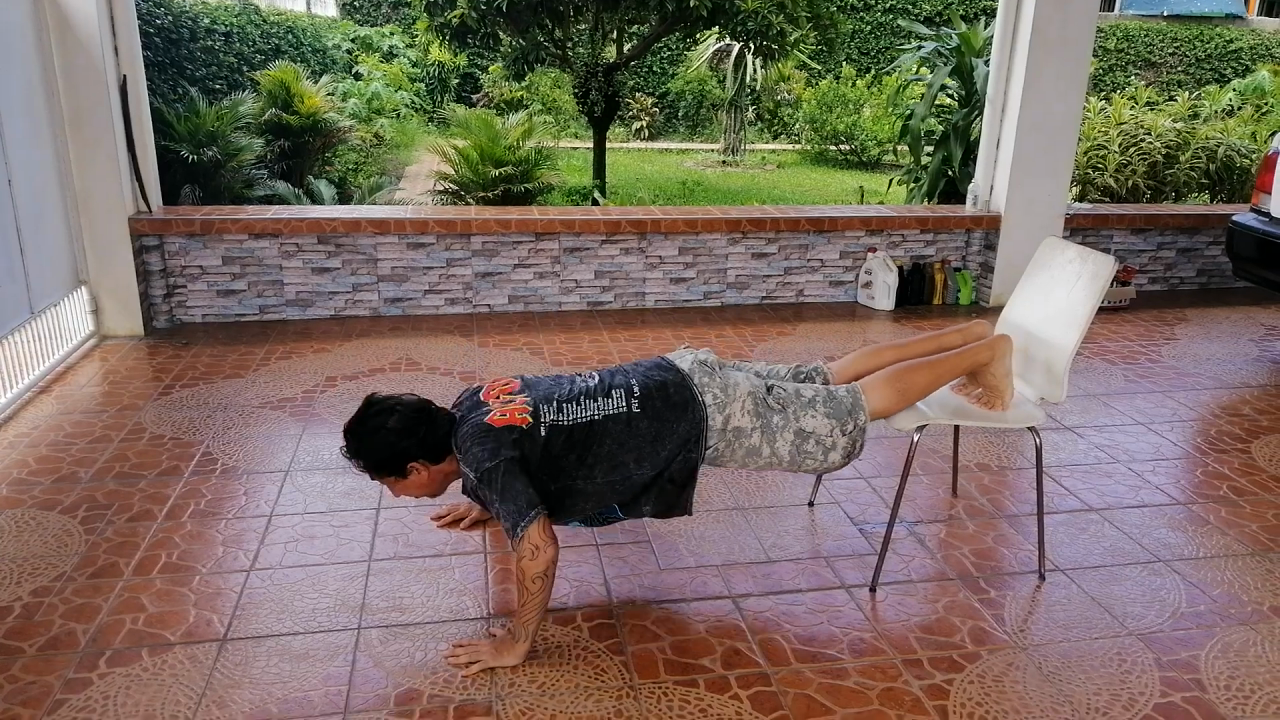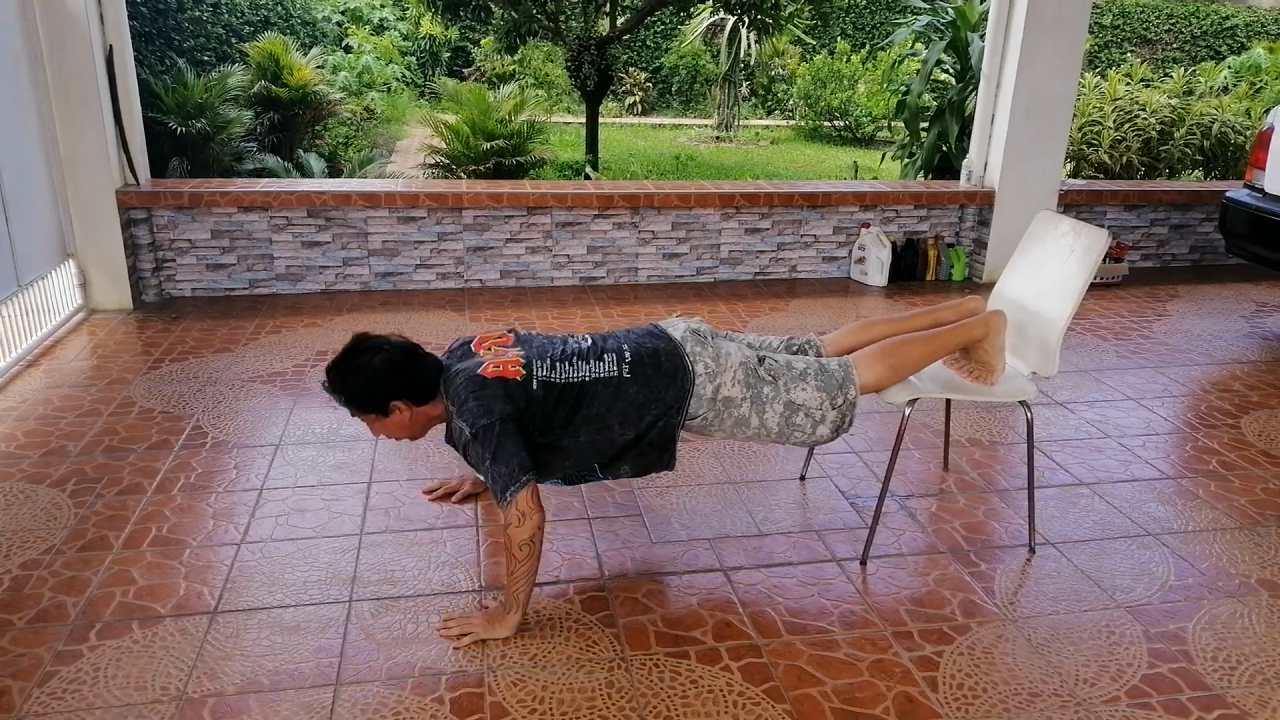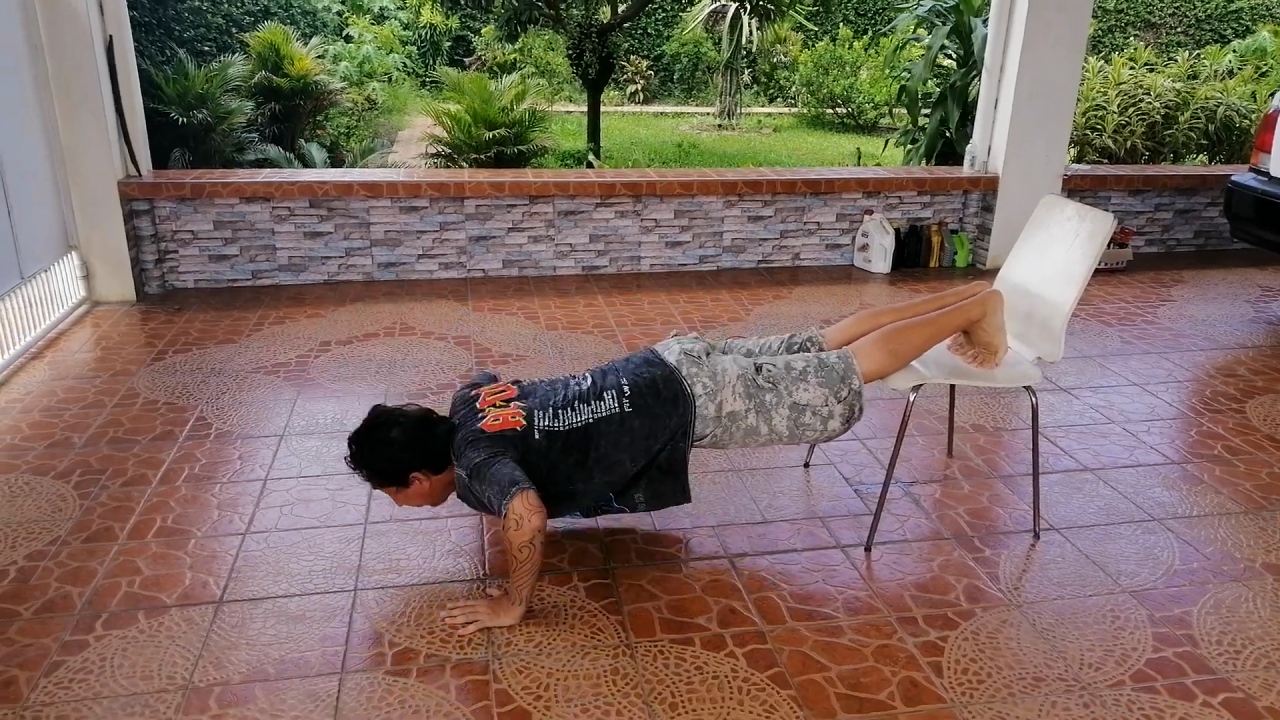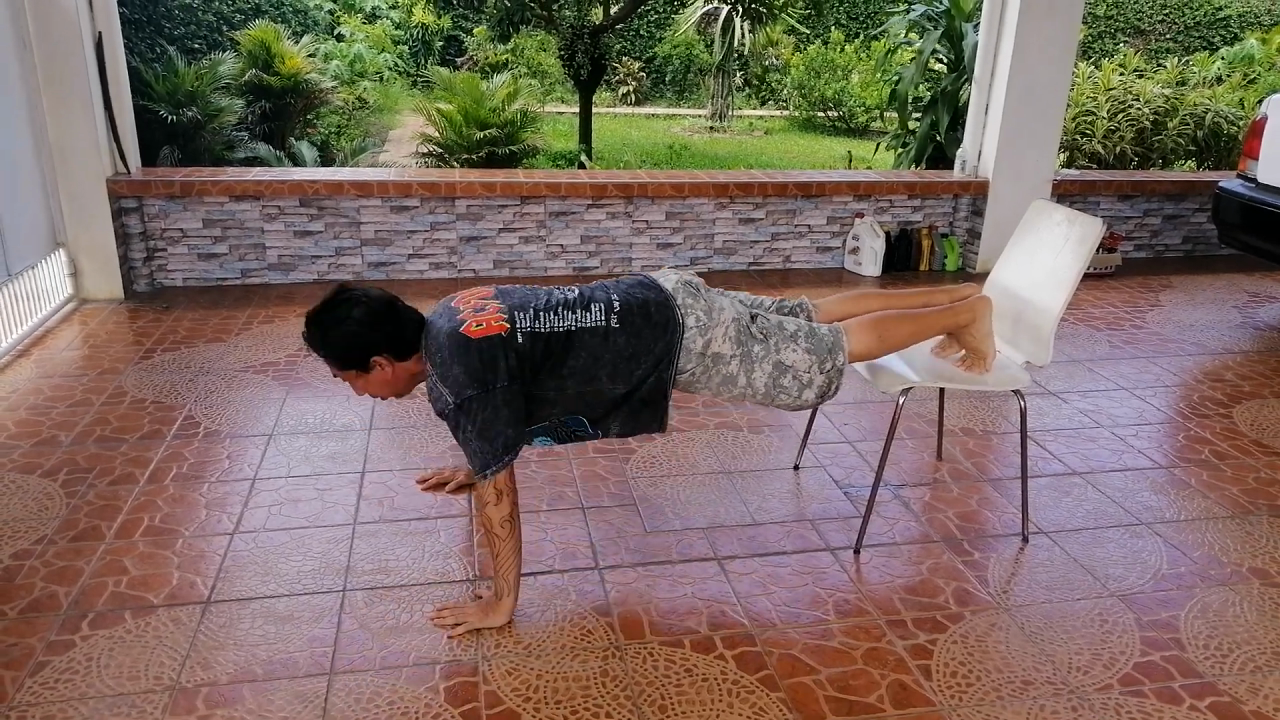
dt=0.7s
person 1, frame 1
left shoulder: (481, 456)
right shoulder: (469, 407)
left elbow: (539, 546)
left wrist: (516, 641)
right wrist: (488, 502)
left hip: (705, 417)
right hip: (685, 378)
left knee: (856, 409)
right knee: (834, 381)
left ankle: (987, 353)
right ankle: (969, 333)
person 1, frame 2
left shoulder: (472, 401)
right shoulder: (460, 358)
left elbow: (527, 515)
left wrist: (510, 612)
right wrist: (482, 474)
left hip: (693, 383)
right hip: (677, 350)
left knee: (844, 386)
right knee: (824, 350)
left ankle: (981, 328)
right ankle: (961, 309)
person 1, frame 3
left shoulder: (477, 461)
right shoulder: (468, 406)
left elbow: (527, 516)
left wrist: (511, 603)
left hip: (691, 401)
right hip: (675, 366)
left knee: (847, 377)
right knee: (824, 350)
left ankle: (976, 307)
right ankle: (965, 295)
person 1, frame 4
left shoulder: (456, 371)
right shoulder: (444, 319)
left elbow: (501, 494)
left wrist: (500, 603)
right wrist: (474, 459)
left hip: (678, 337)
right hip: (667, 300)
left knee: (832, 352)
right knee: (814, 318)
left ankle: (965, 313)
right ankle: (953, 294)
